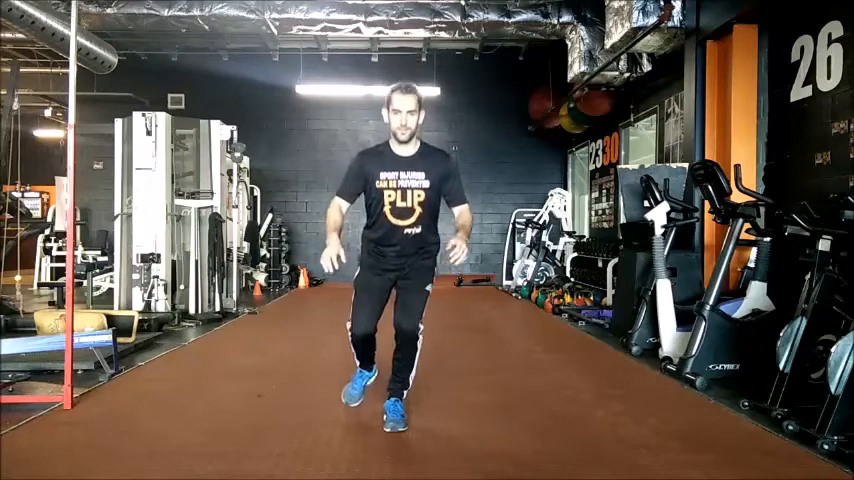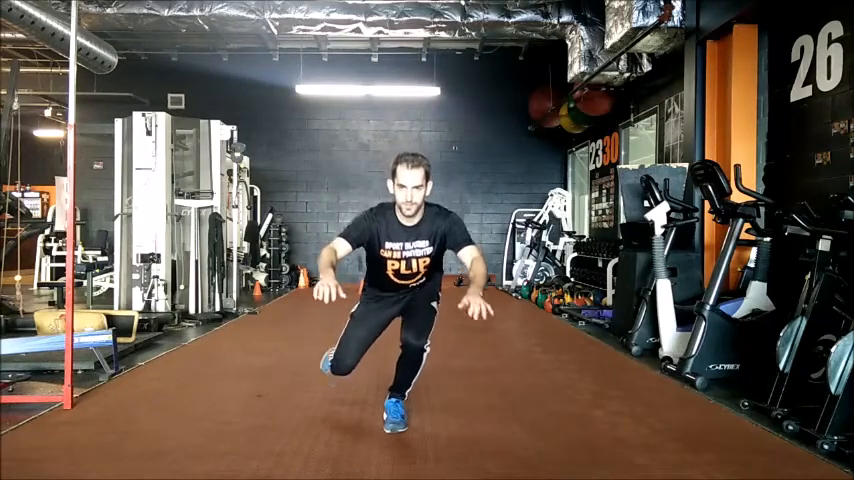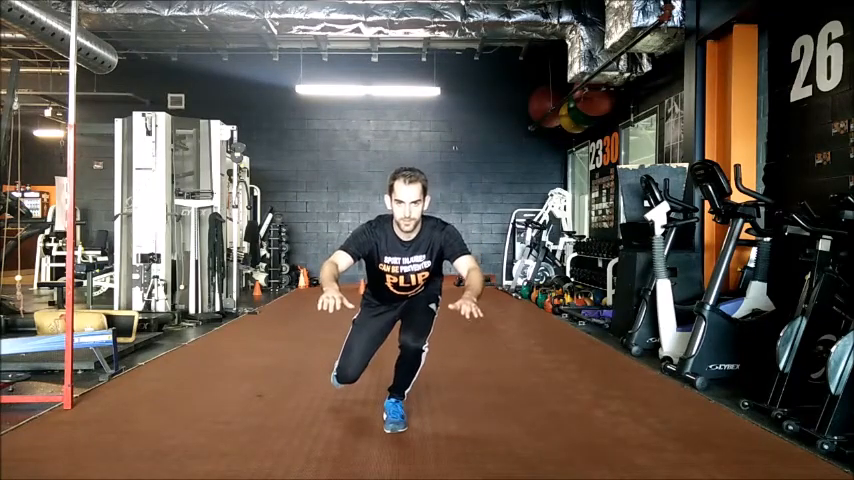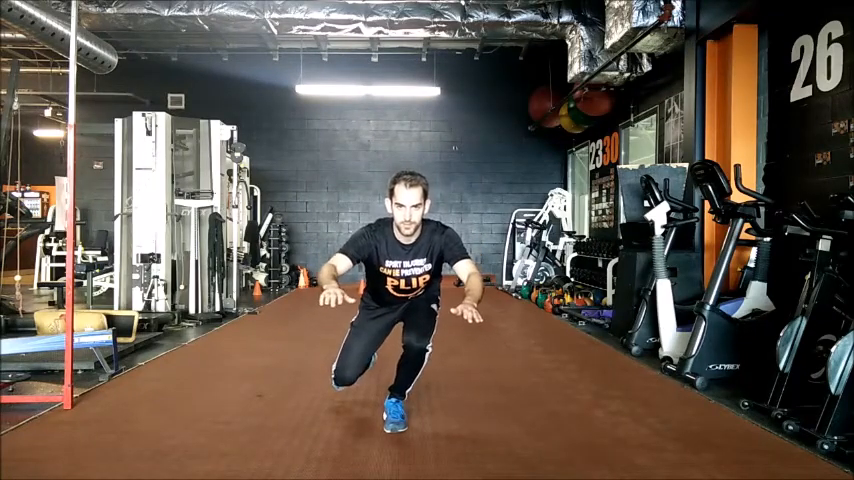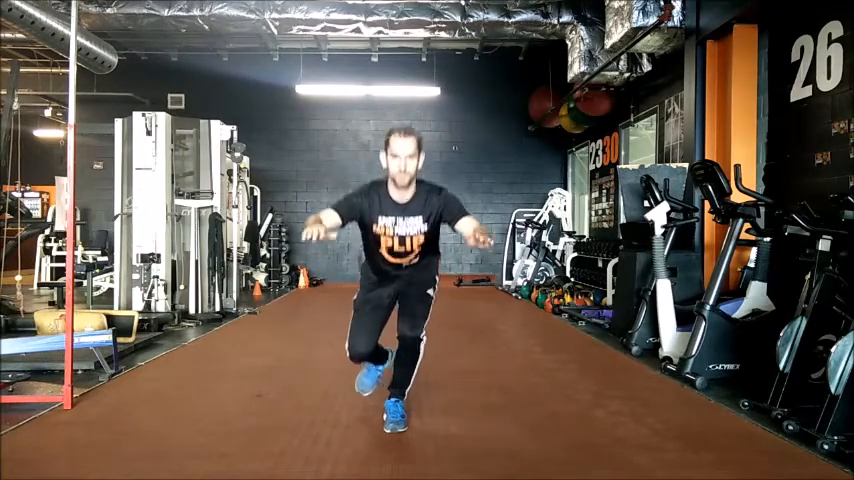
dt=1s
person 1, frame 1
left shoulder: (440, 162)
right shoulder: (367, 160)
left elbow: (462, 210)
right elbow: (338, 205)
left wrist: (461, 235)
right wrist: (333, 238)
left hip: (419, 260)
right hip: (375, 259)
left knee: (408, 328)
right knee: (360, 328)
left ankle: (395, 398)
right ankle: (365, 370)
person 1, frame 2
left shoulder: (445, 221)
right shoulder: (373, 220)
left elbow: (474, 258)
right elbow: (333, 249)
left wrist: (475, 290)
right wrist: (327, 274)
left hip: (422, 292)
right hip: (378, 294)
left knee: (415, 342)
right knee: (341, 366)
left ankle: (396, 400)
right ankle: (337, 356)
person 1, frame 3
left shoulder: (442, 233)
right shoulder: (371, 232)
left elbow: (471, 269)
right elbow: (333, 263)
left wrist: (468, 297)
right wrist: (330, 288)
left hip: (422, 298)
right hip: (379, 301)
left knee: (413, 343)
right knee: (347, 375)
left ankle: (395, 401)
person 1, frame 4
left shoulder: (442, 236)
right shoulder: (371, 236)
left elbow: (471, 274)
right elbow: (331, 266)
left wrist: (470, 301)
right wrist: (331, 286)
left hip: (421, 300)
right hip: (378, 303)
left knee: (417, 343)
right knee: (344, 377)
left ankle: (395, 400)
right ankle: (366, 353)
person 1, frame 5
left shoulder: (437, 198)
right shoulder: (366, 196)
left elbow: (472, 227)
right elbow: (323, 218)
left wrist: (477, 235)
right wrist: (316, 224)
left hip: (419, 276)
right hip: (377, 277)
left knee: (411, 334)
right knee: (359, 351)
left ankle: (396, 400)
right ankle: (379, 360)
